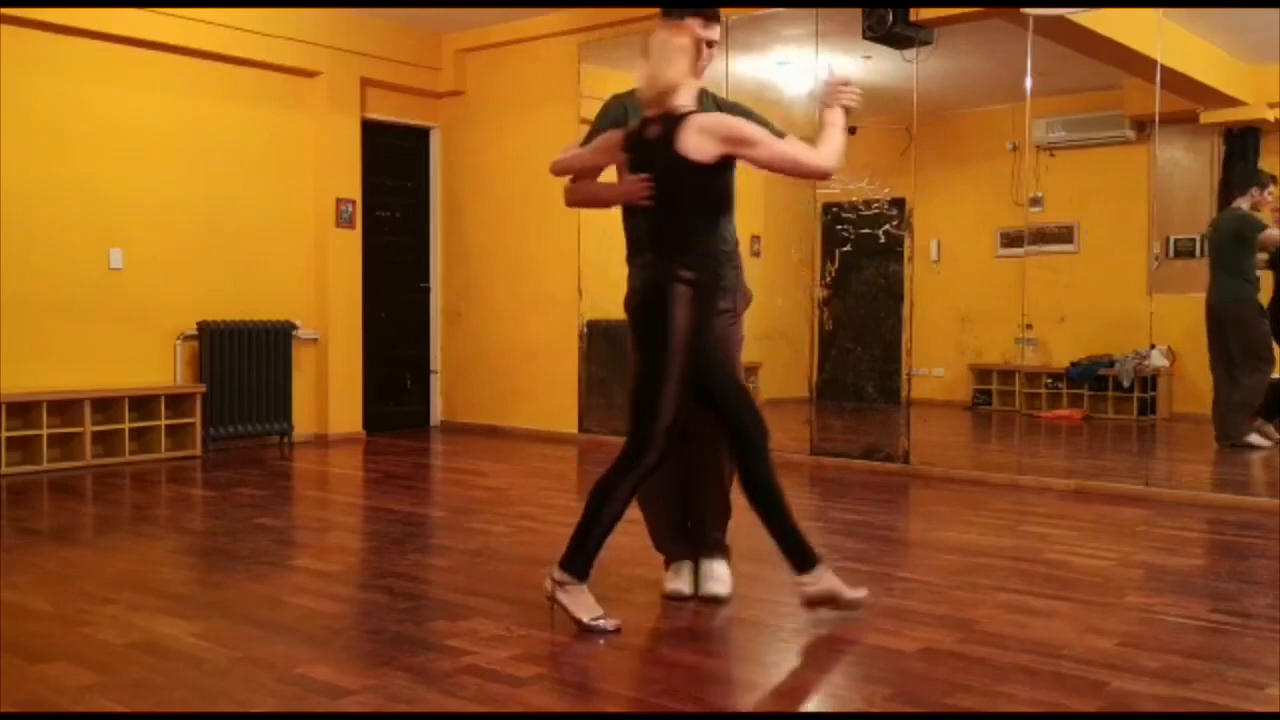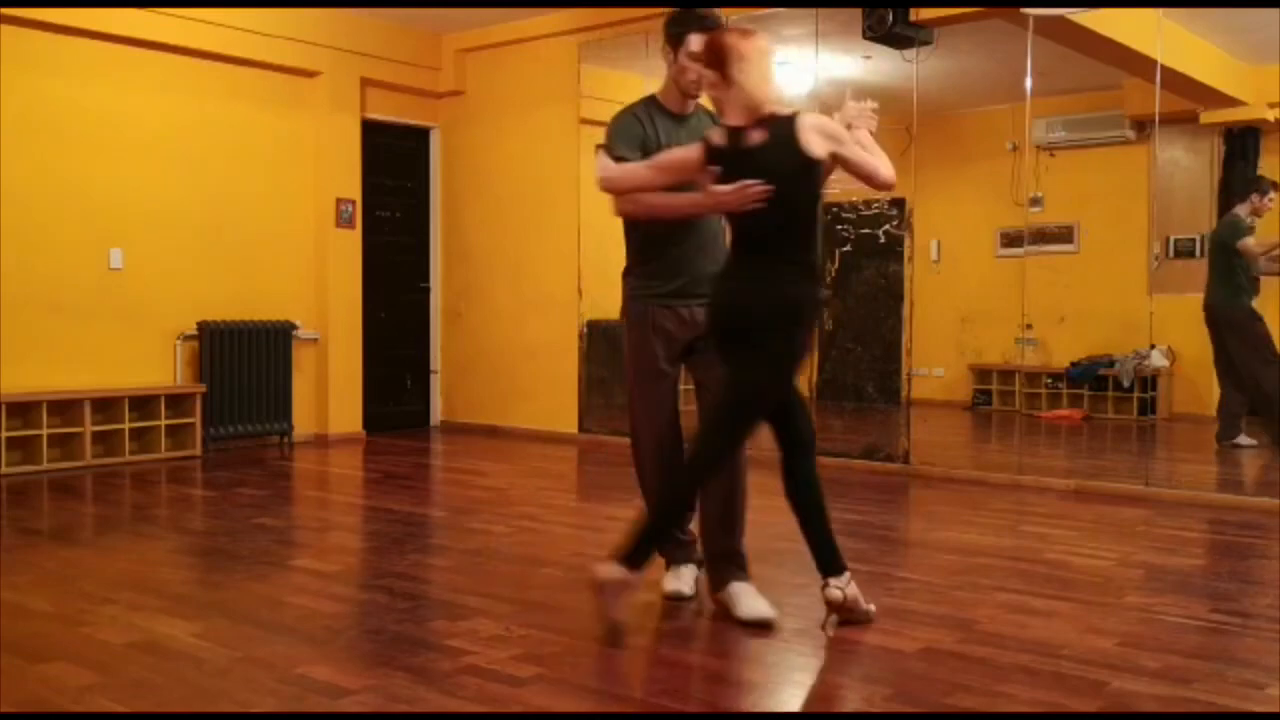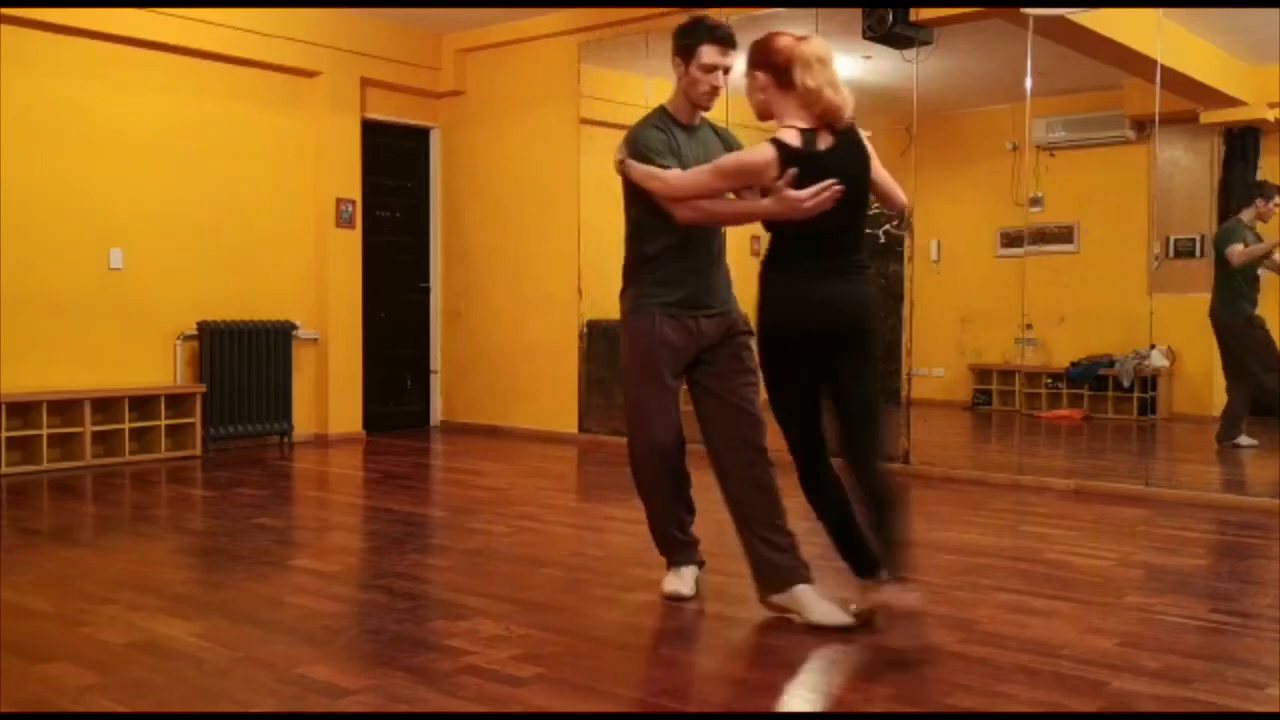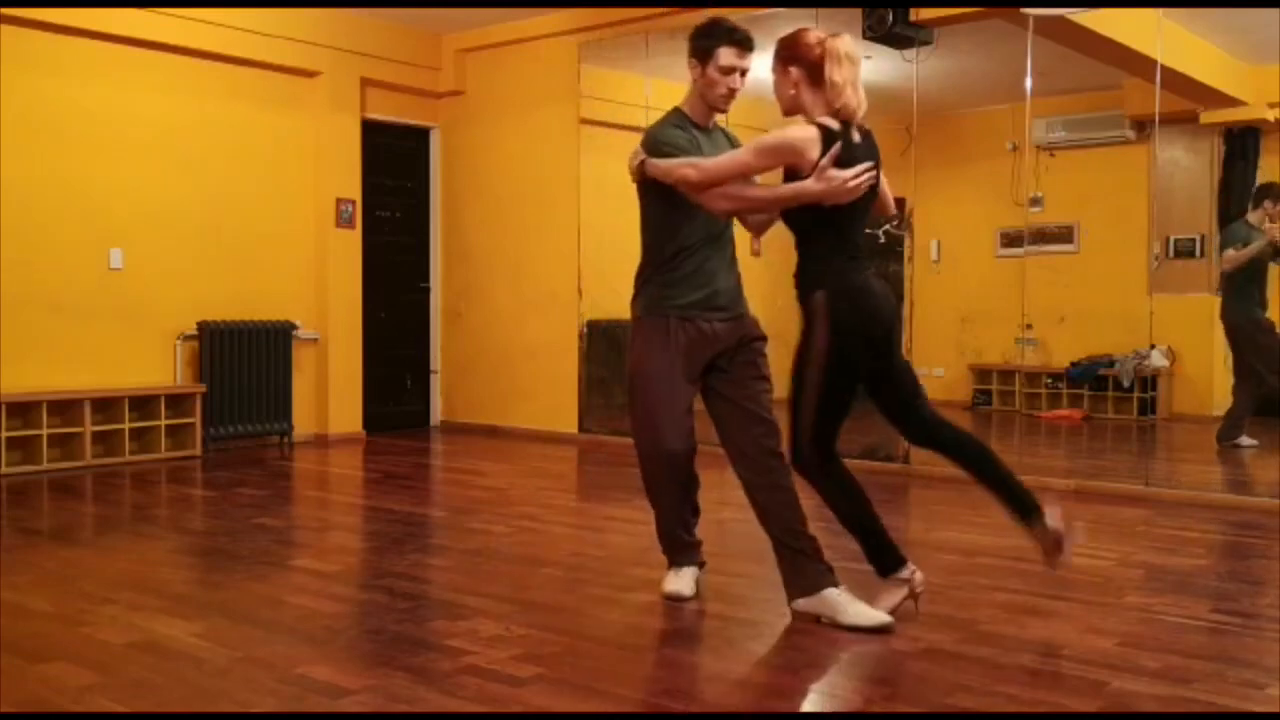
dt=0.2s
person 1, frame 1
left shoulder: (728, 115)
right shoulder: (624, 111)
right elbow: (574, 190)
right wrist: (620, 190)
left hip: (718, 293)
left knee: (715, 420)
left ankle: (712, 548)
right ankle: (679, 552)
person 1, frame 2
left shoulder: (724, 126)
right shoulder: (632, 124)
right elbow: (632, 202)
right wrist: (710, 202)
left hip: (718, 301)
right hip: (651, 304)
right knee: (654, 437)
left ankle: (729, 571)
right ankle: (679, 556)
person 1, frame 3
left shoulder: (721, 141)
right shoulder: (648, 137)
left elbow: (753, 200)
right elbow: (685, 210)
left wrist: (804, 194)
right wrist: (774, 208)
left hip: (719, 315)
right hip: (654, 316)
left knee: (744, 445)
right knee: (655, 446)
left ankle: (784, 579)
right ankle: (681, 557)
person 1, frame 4
left shoulder: (729, 143)
right shoulder: (664, 138)
left elbow: (753, 218)
right elbow: (719, 201)
left wrist: (813, 182)
right wrist: (812, 192)
left hip: (731, 319)
right hip: (667, 320)
left knee: (762, 450)
right knee: (666, 448)
left ankle: (810, 583)
right ankle: (683, 557)
person 2, frame 1
left shoulder: (631, 137)
right shoulder: (713, 127)
left elbow: (561, 166)
right elbow: (820, 165)
left wrist: (618, 160)
right wrist: (835, 111)
left hip: (675, 299)
right hip: (680, 299)
left knee: (746, 431)
right knee: (647, 448)
left ankle: (807, 572)
right ankle: (569, 575)
person 2, frame 2
left shoulder: (709, 151)
right shoulder: (811, 129)
left elbow: (613, 181)
right elbow: (884, 178)
left wrist: (602, 158)
right wrist: (858, 129)
left hip: (734, 303)
right hip: (785, 308)
left knee: (796, 434)
right knee: (717, 446)
left ankle: (834, 578)
right ankle: (625, 564)
person 2, frame 3
left shoulder: (766, 158)
right shoulder: (854, 140)
left elbow: (673, 188)
right elbow: (899, 202)
left wrist: (628, 164)
left hip: (786, 311)
right hip: (851, 309)
left knee: (807, 447)
right knee: (862, 449)
left ankle: (870, 574)
right ankle: (886, 577)
person 2, frame 4
left shoulder: (799, 139)
right shoulder: (860, 137)
left elbow: (697, 176)
left wrist: (647, 165)
left hip: (834, 306)
right hip: (870, 300)
left knee: (813, 452)
right knee: (921, 422)
left ankle: (897, 571)
right ankle: (1036, 517)
person 3, frame 1
left shoulder: (1221, 221)
right shoulder: (1244, 220)
left hip: (1216, 301)
right hip: (1239, 301)
left knee: (1225, 366)
left ankle: (1228, 430)
right ankle: (1242, 428)
person 3, frame 2
left shoulder: (1234, 226)
right shoulder: (1234, 225)
left elbow: (1258, 266)
right elbow: (1254, 251)
left hip: (1218, 307)
right hip: (1233, 307)
left knee: (1231, 372)
left ankle: (1229, 432)
person 3, frame 3
left shoulder: (1251, 233)
right shoulder: (1231, 230)
right elbow: (1238, 259)
left hip: (1231, 313)
right hip: (1235, 313)
left knee: (1242, 375)
left ankle: (1231, 432)
person 3, frame 4
right shoulder: (1236, 231)
right elbow: (1227, 264)
left hip: (1249, 315)
right hip: (1242, 315)
left knee: (1251, 377)
left ankle: (1231, 432)
